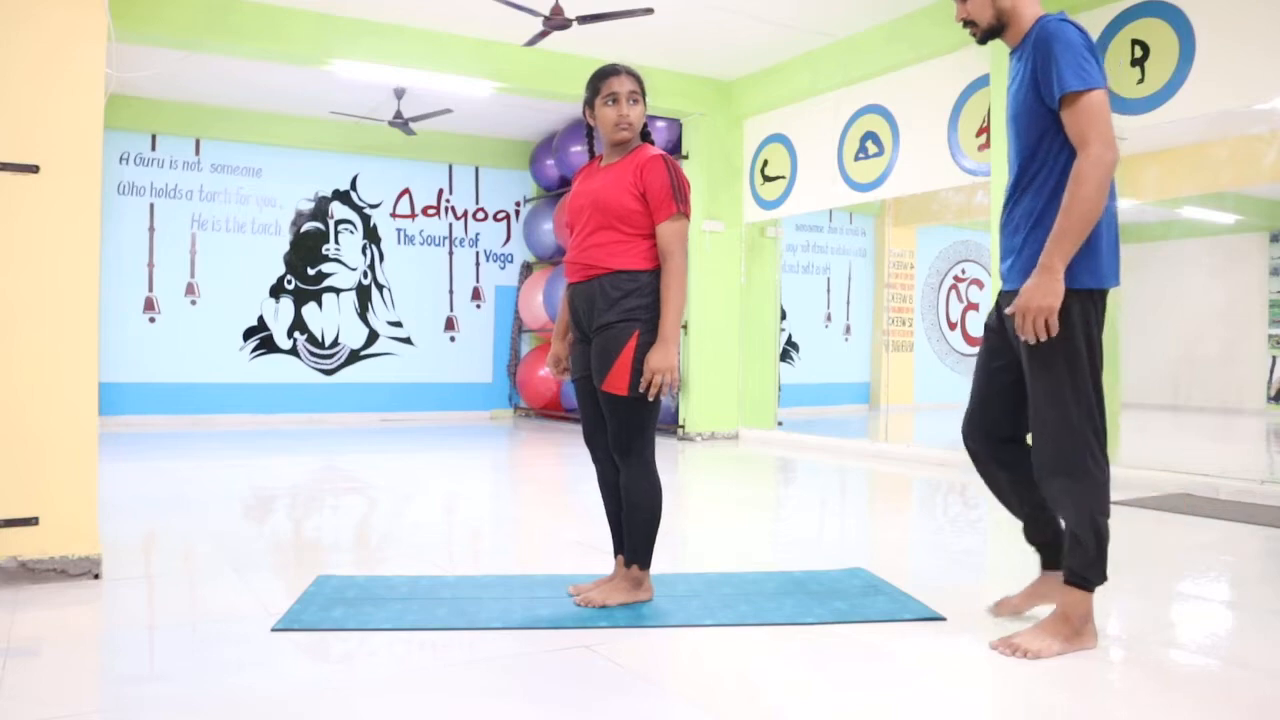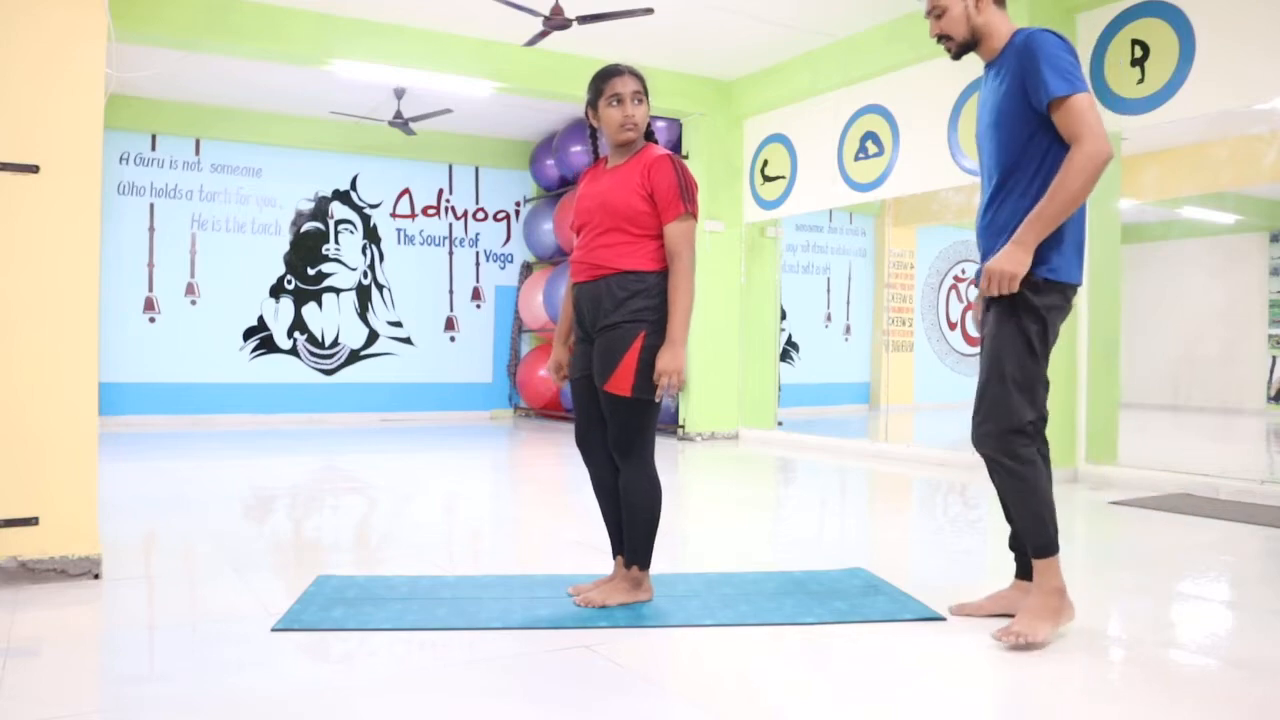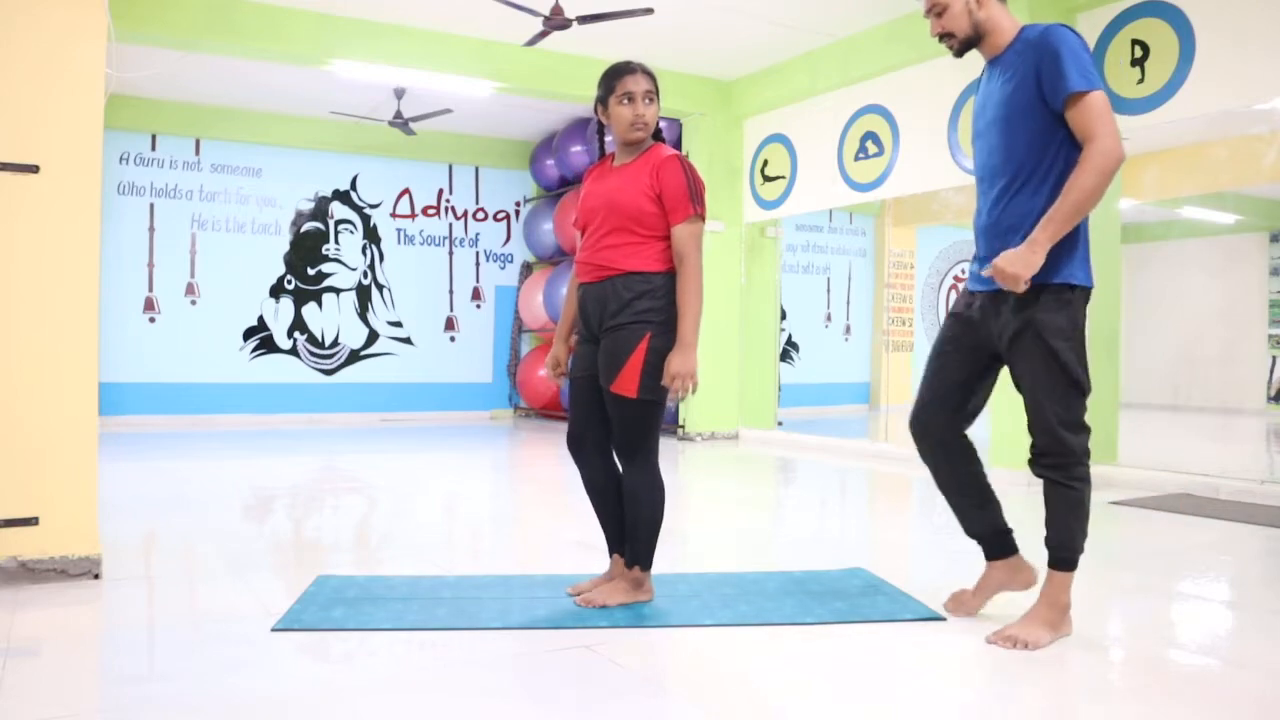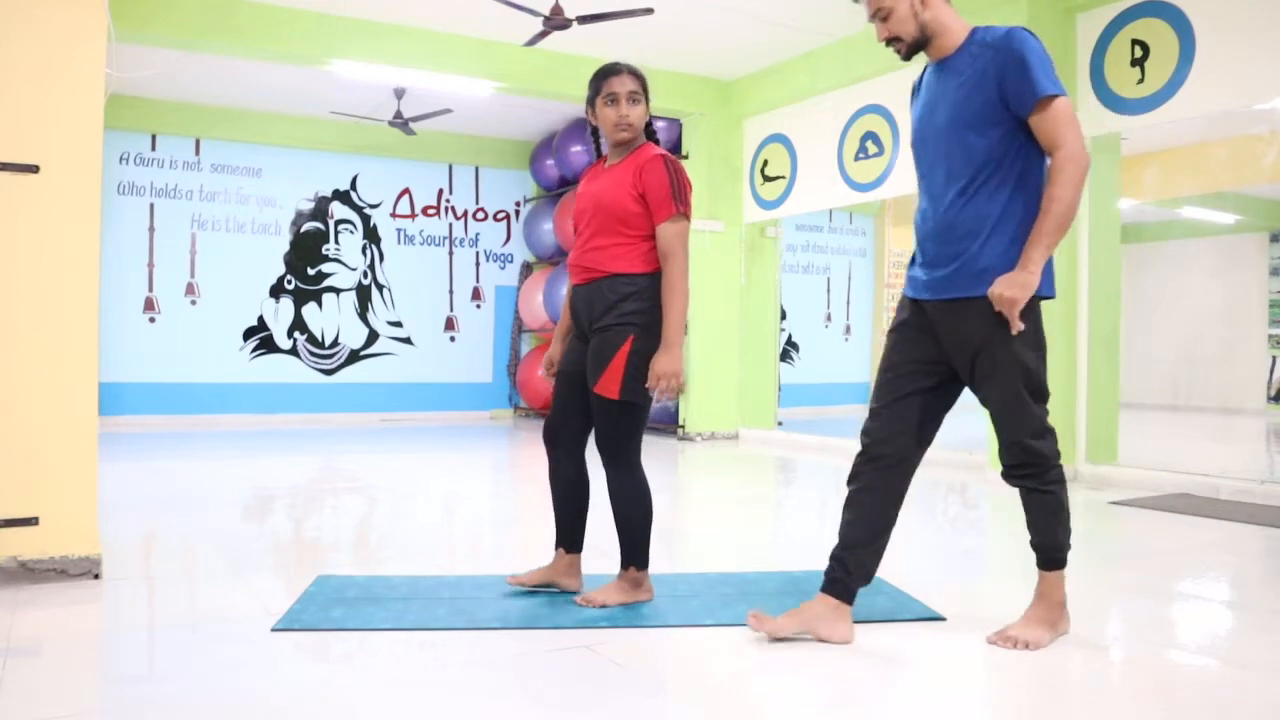
dt=0.5s
person 1, frame 1
right shoulder: (1023, 57)
left elbow: (1098, 154)
left wrist: (1050, 270)
left hip: (1059, 286)
right hip: (1020, 284)
left knee: (1066, 443)
right knee: (986, 431)
left ankle: (1075, 613)
right ankle: (1055, 567)
person 1, frame 2
right shoulder: (993, 79)
left elbow: (1093, 147)
left wrist: (1022, 245)
left hip: (1036, 274)
right hip: (1004, 277)
left knee: (1003, 427)
right knee: (1007, 431)
left ankle: (1052, 589)
right ankle: (1027, 581)
person 1, frame 3
right shoulder: (988, 79)
left elbow: (1105, 148)
left wrist: (1036, 247)
left hip: (1047, 288)
right hip: (985, 288)
left knee: (1056, 442)
right knee: (932, 423)
left ankle: (1056, 602)
right ankle: (1004, 560)
person 1, frame 4
right shoulder: (926, 84)
left elbow: (1071, 155)
left wrist: (1028, 269)
left hip: (996, 296)
right hip: (925, 297)
left knee: (1025, 448)
right knee: (883, 447)
left ankle: (1051, 600)
right ankle: (835, 603)
person 2, frame 1
left shoulder: (656, 166)
right shoulder: (585, 177)
left elbow: (674, 260)
left wrist: (667, 342)
right wrist: (561, 335)
left hip: (632, 313)
right hip: (588, 318)
left knee: (631, 450)
right knee: (601, 447)
left ankle: (637, 578)
right ankle: (621, 567)
person 2, frame 2
left shoulder: (663, 167)
right shoulder: (589, 179)
left elbow: (681, 261)
left wrist: (675, 343)
right wrist: (562, 339)
left hip: (636, 313)
right hip: (591, 318)
left knee: (630, 449)
right knee: (593, 446)
left ankle: (637, 578)
right ankle: (621, 566)
person 2, frame 3
left shoulder: (670, 167)
right shoulder: (594, 177)
left elbow: (689, 263)
left wrist: (686, 345)
right wrist: (562, 336)
left hip: (643, 313)
right hip: (595, 317)
left knee: (634, 450)
right knee: (585, 443)
left ankle: (638, 579)
right ankle: (620, 563)
person 2, frame 4
left shoulder: (657, 166)
right shoulder: (591, 176)
left elbow: (674, 260)
left wrist: (671, 344)
right wrist: (561, 336)
left hip: (631, 314)
right hip: (589, 318)
left knee: (618, 449)
right knee: (561, 438)
left ankle: (635, 578)
right ankle: (565, 563)
